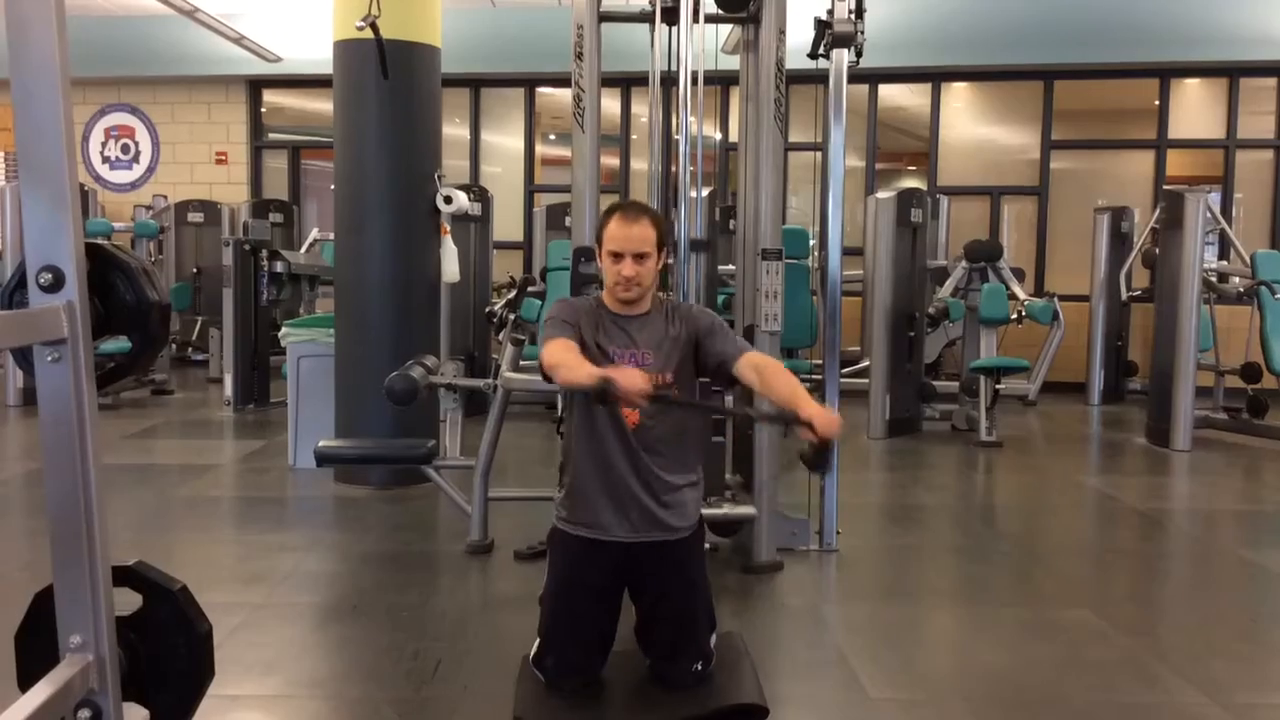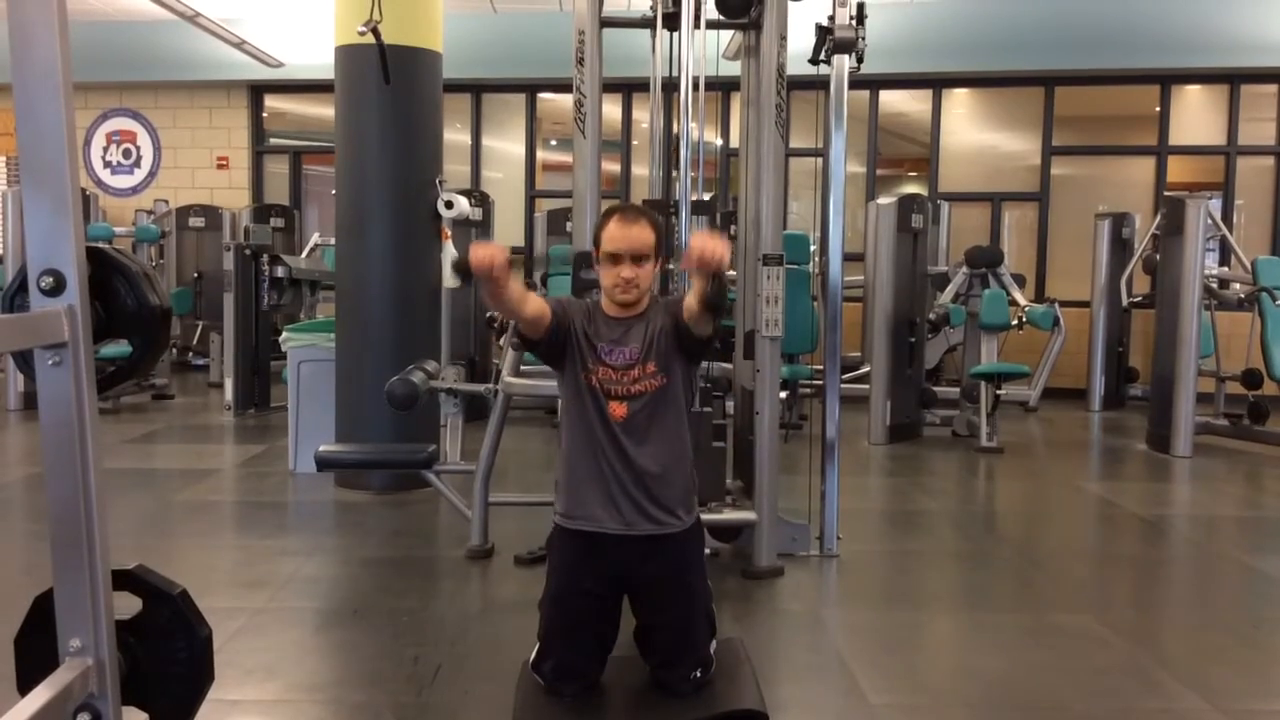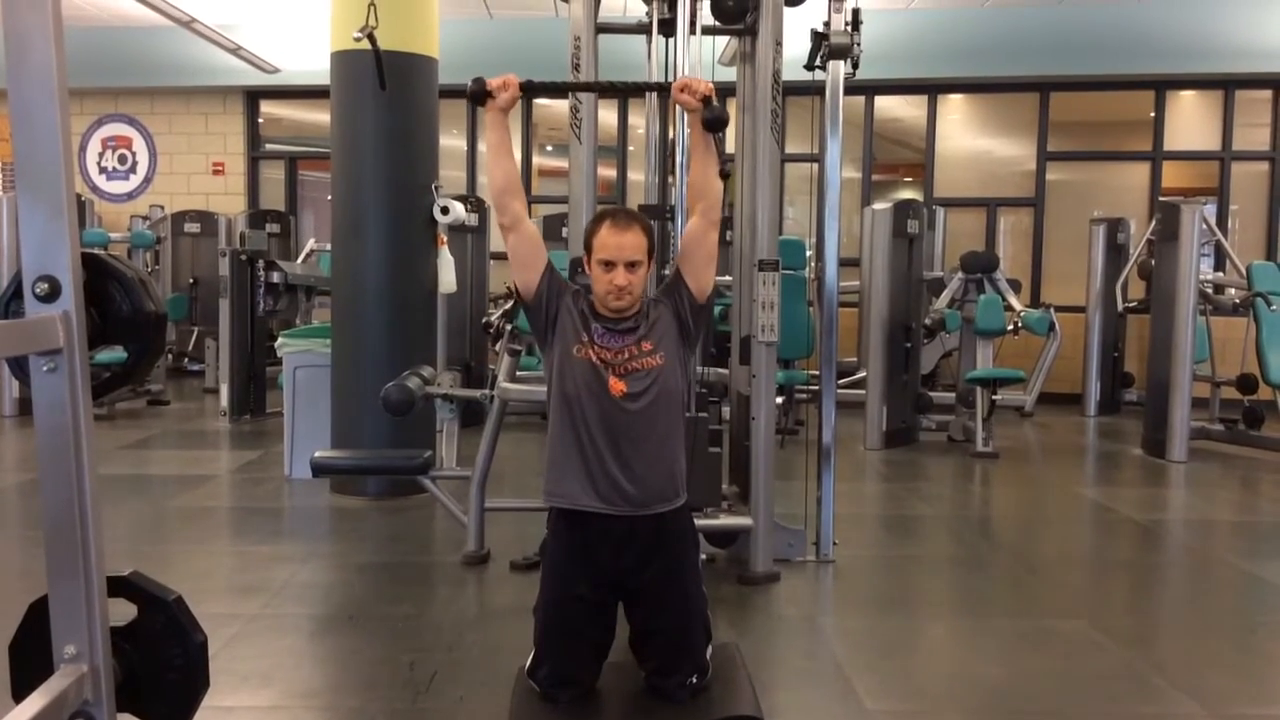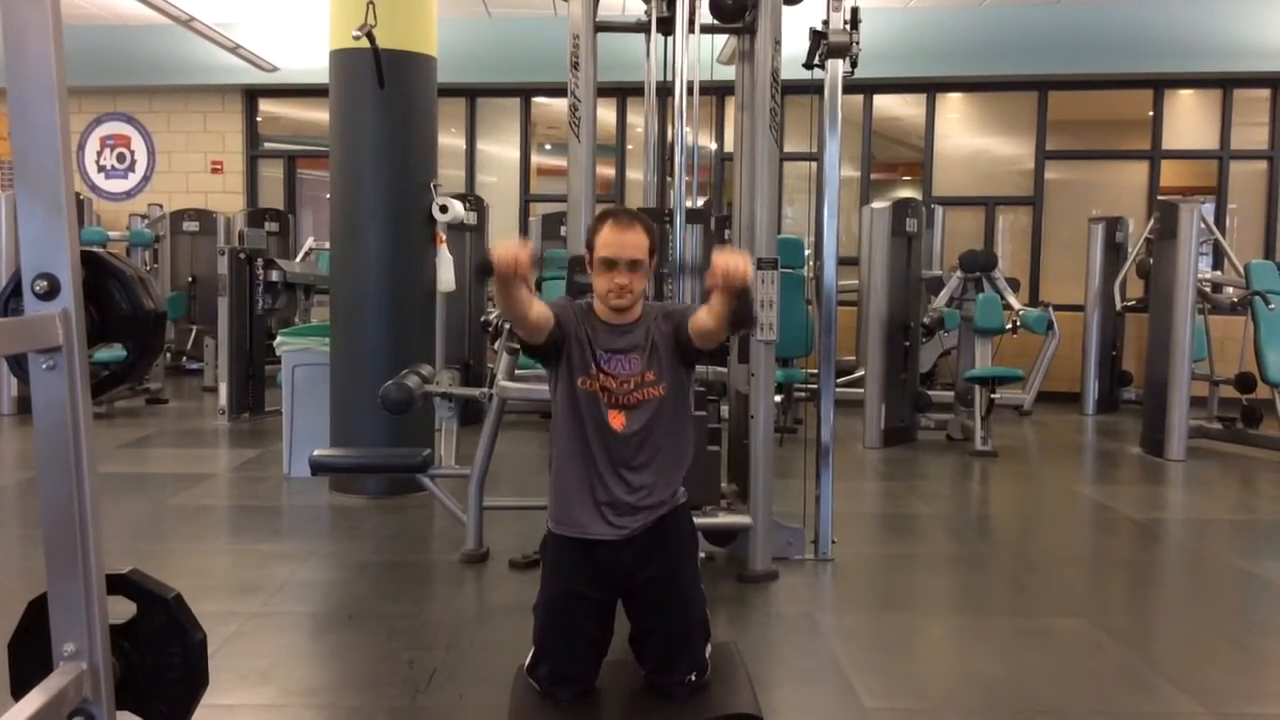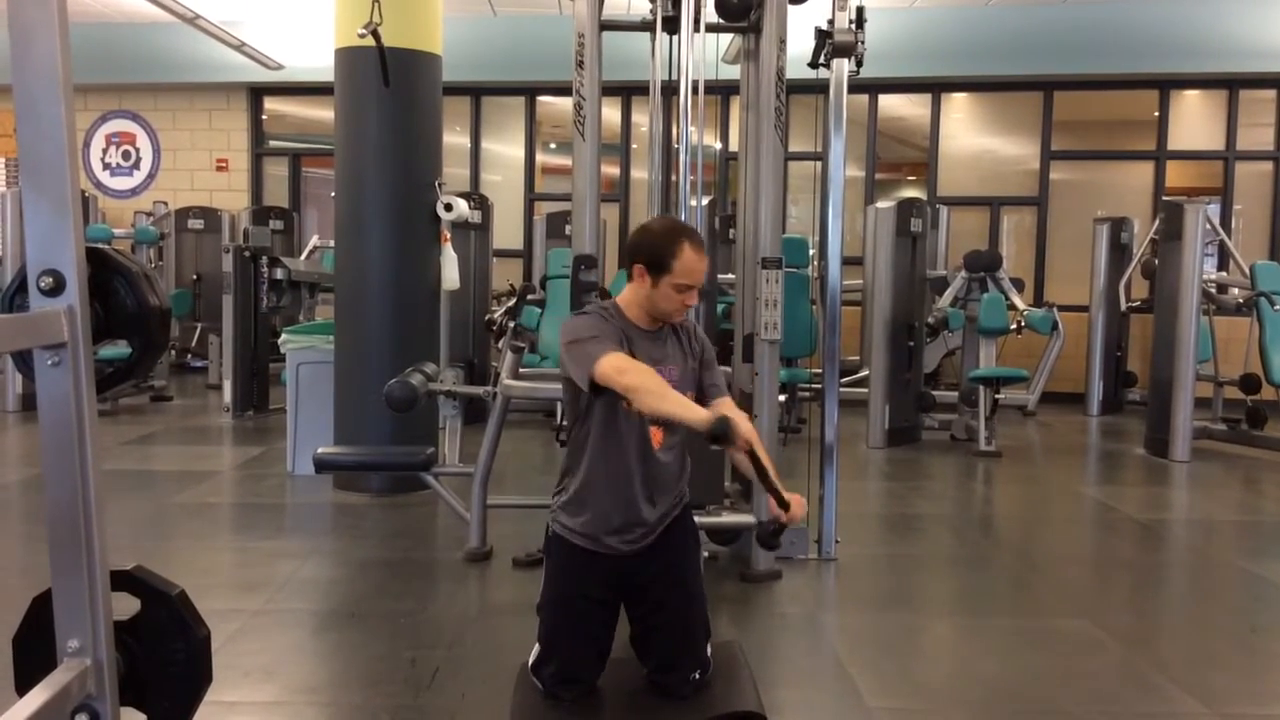
dt=1s
person 1, frame 1
left shoulder: (692, 323)
right shoulder: (570, 317)
left elbow: (755, 366)
right elbow: (559, 361)
left wrist: (809, 407)
right wrist: (608, 374)
left hip: (670, 528)
right hip: (586, 526)
left knee: (686, 671)
right knee: (565, 674)
left ankle: (648, 626)
person 1, frame 2
left shoulder: (675, 325)
right shoulder: (570, 325)
left elbow: (701, 306)
right elbow: (524, 308)
left wrist: (710, 269)
right wrist: (493, 275)
left hip: (668, 528)
right hip: (583, 529)
left knee: (685, 678)
right knee: (564, 678)
left ankle: (652, 637)
right ankle: (600, 638)
person 1, frame 3
left shoulder: (675, 317)
right shoulder: (559, 314)
left elbow: (705, 216)
right elbow: (511, 215)
left wrist: (697, 119)
right wrist: (497, 116)
left hip: (662, 524)
right hip: (577, 525)
left knee: (682, 681)
right knee: (560, 684)
left ankle: (650, 644)
right ankle: (591, 642)
person 1, frame 4
left shoulder: (673, 327)
right shoulder: (566, 325)
left elbow: (715, 322)
right elbow: (526, 315)
left wrist: (730, 284)
right wrist: (509, 277)
left hip: (660, 528)
right hip: (576, 531)
left knee: (681, 680)
right knee: (558, 683)
left ankle: (649, 643)
right ankle: (590, 642)
person 1, frame 5
left shoulder: (691, 340)
right shoulder: (587, 329)
left elbow: (729, 415)
right elbow: (632, 381)
right wrist: (700, 414)
left hip: (665, 529)
right hip: (585, 536)
left knee: (683, 679)
right knee: (564, 682)
left ankle: (648, 635)
